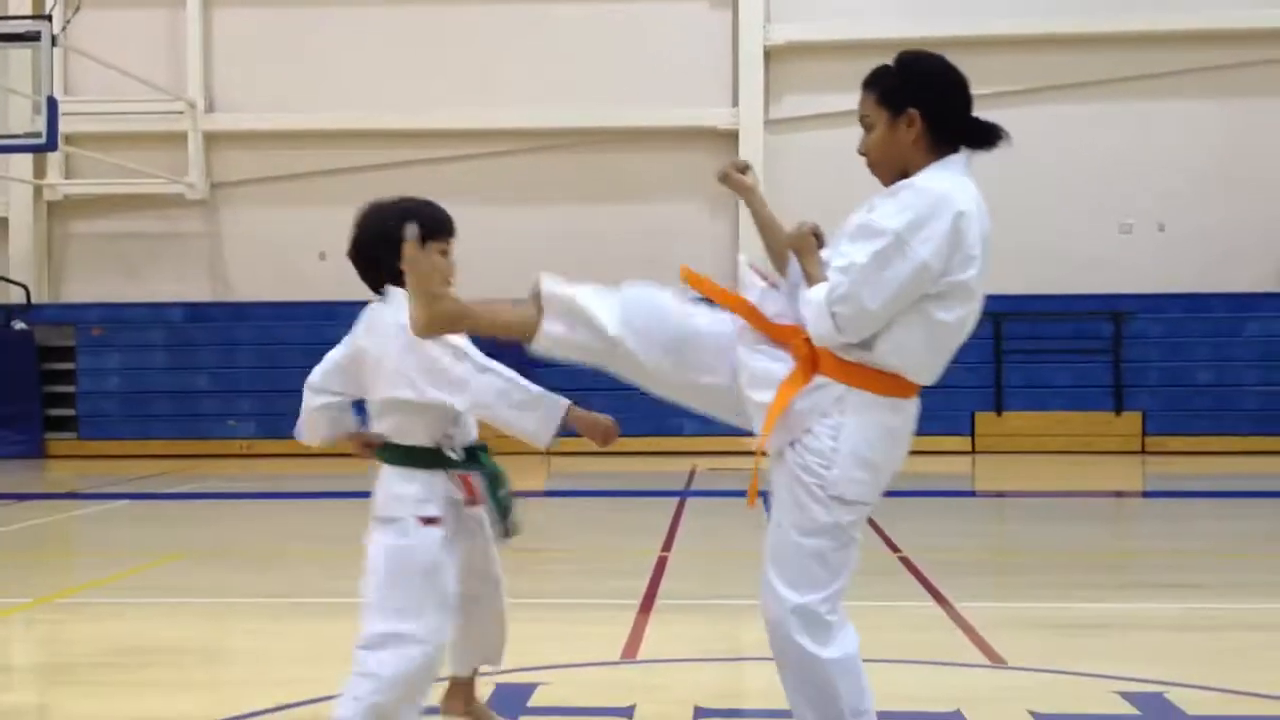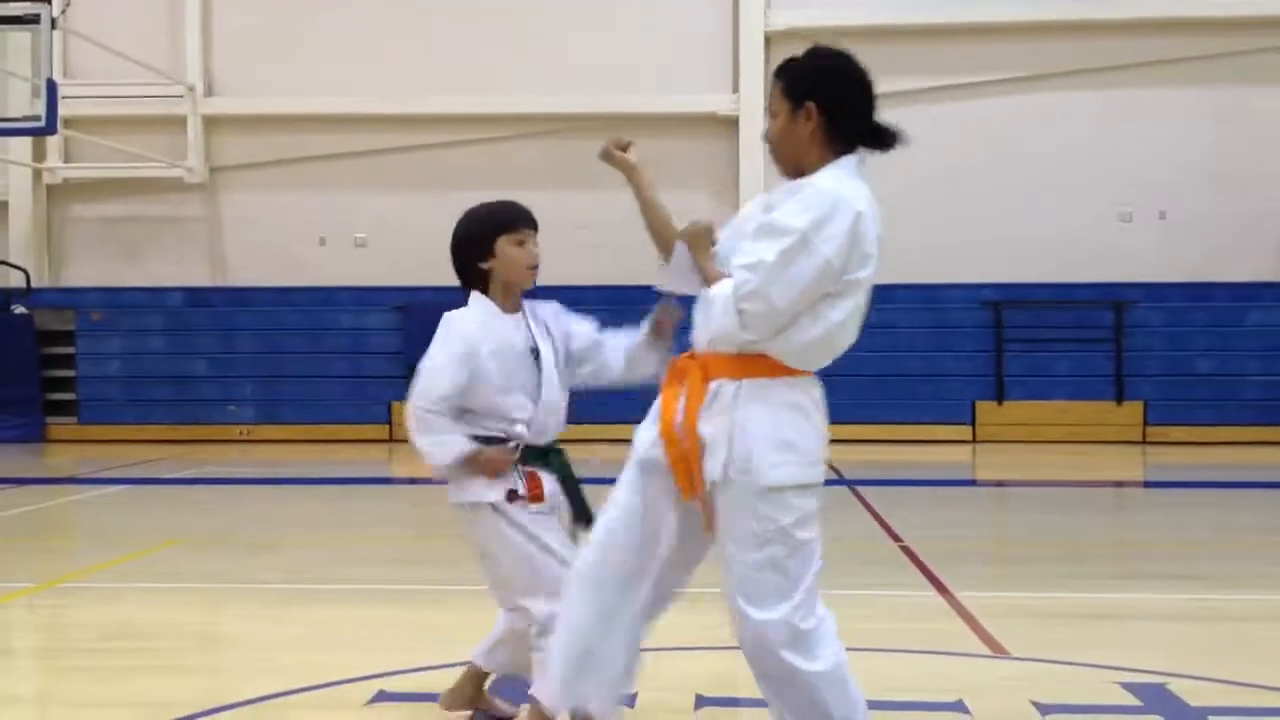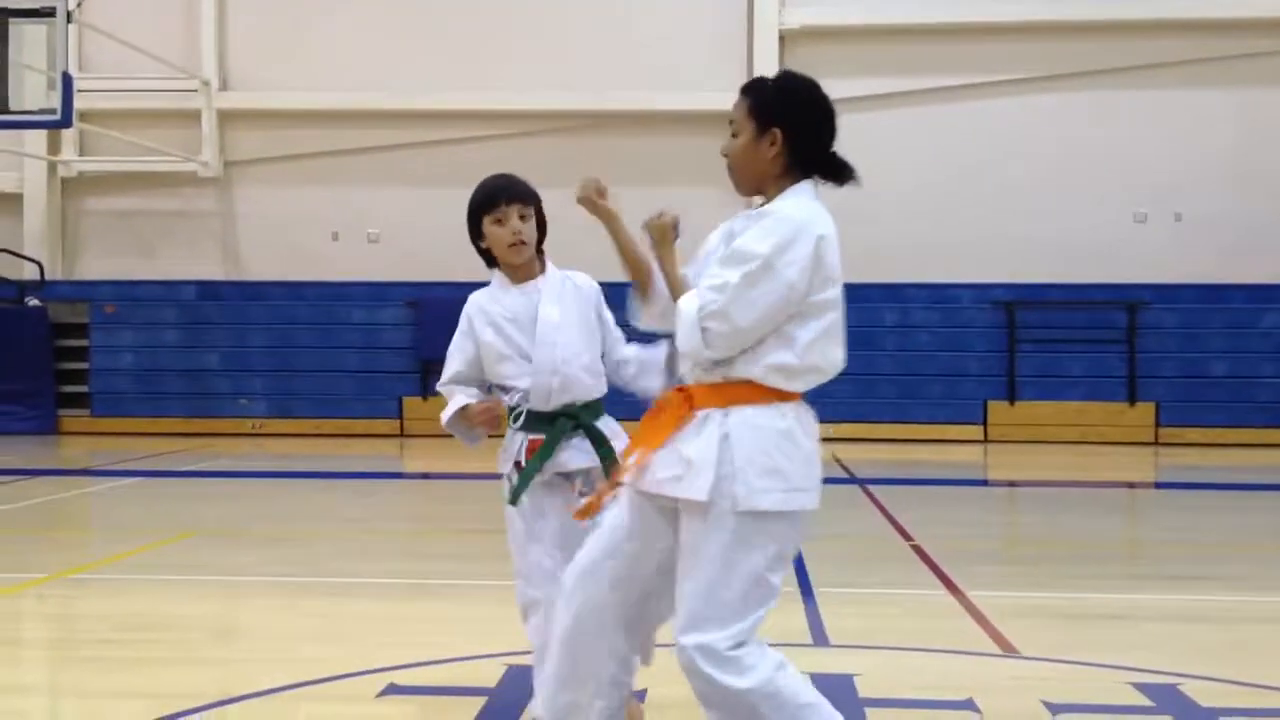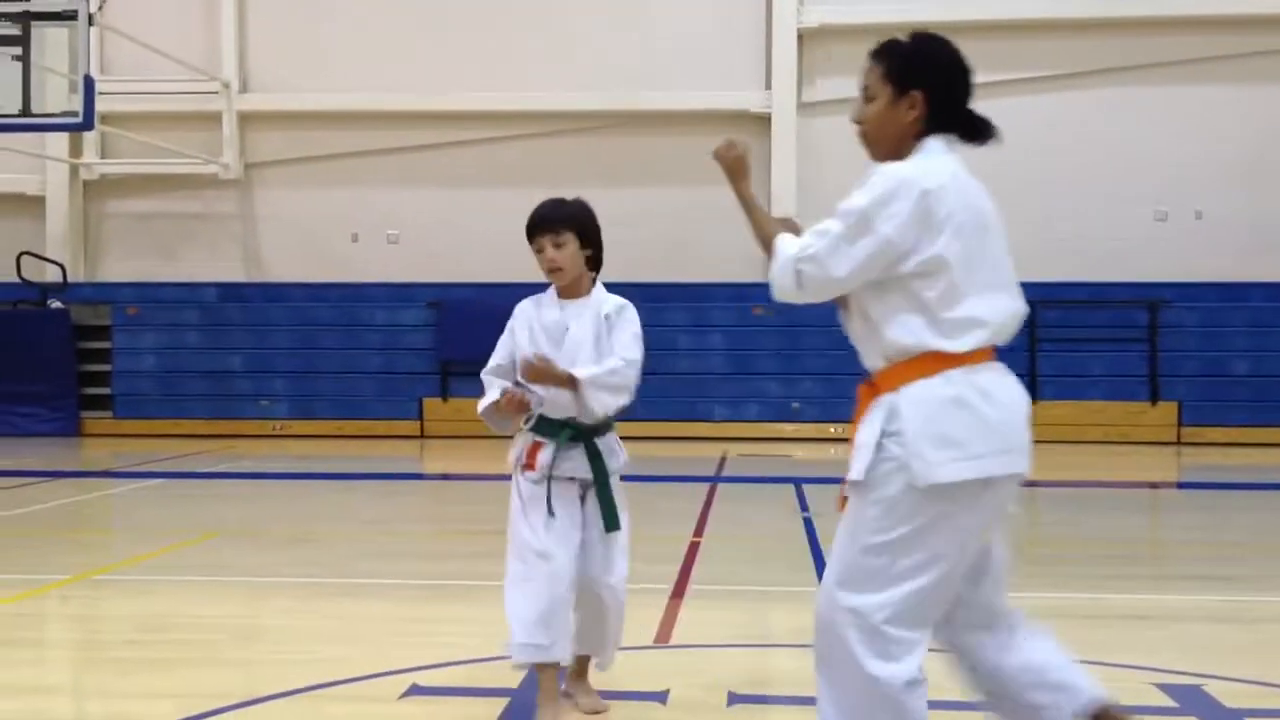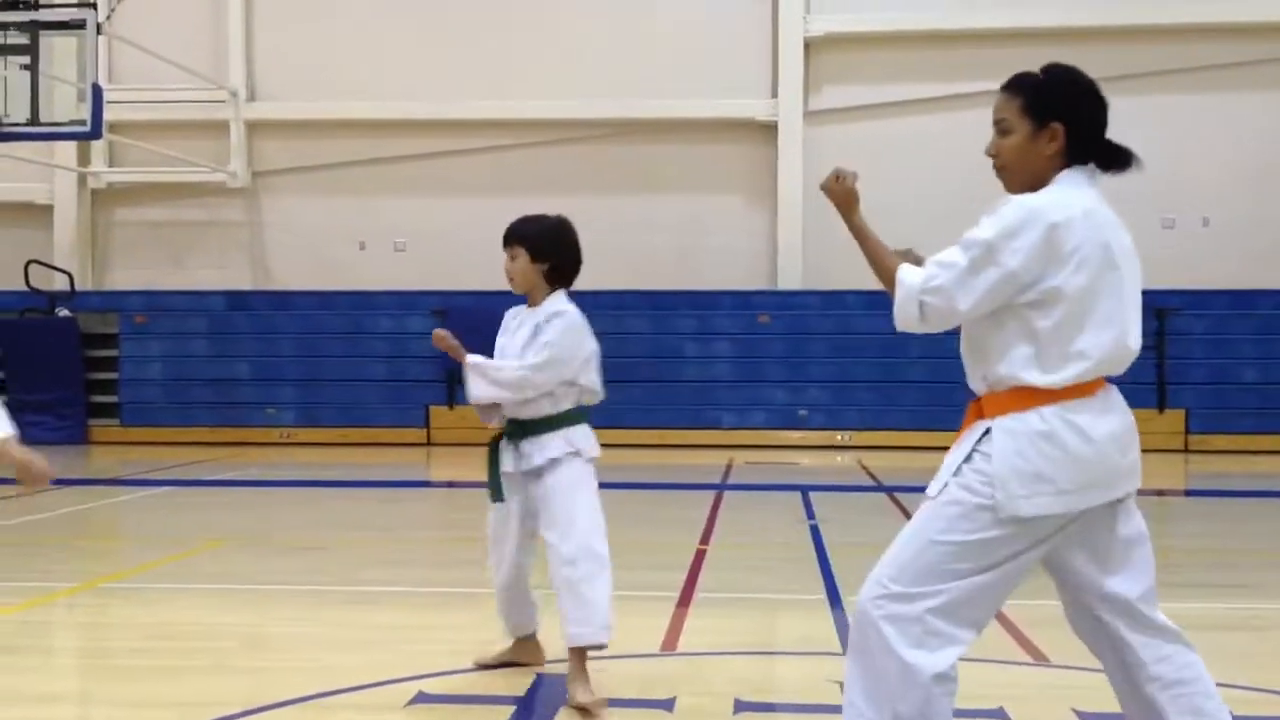
dt=0.4s
person 1, frame 1
left shoulder: (941, 205)
right shoulder: (918, 201)
left elbow: (839, 319)
right elbow: (810, 296)
left wrist: (806, 257)
right wrist: (756, 202)
left hip: (843, 420)
right hip: (801, 378)
left knee: (803, 610)
right knee: (637, 313)
right ankle: (454, 315)
person 1, frame 2
left shoulder: (835, 205)
right shoulder: (795, 200)
left elbow: (740, 313)
right elbow: (683, 259)
left wrist: (705, 258)
right wrist: (635, 178)
left hip: (763, 425)
right hip: (706, 409)
left knee: (777, 618)
right knee: (609, 570)
person 1, frame 3
left shoulder: (794, 230)
right shoulder: (770, 224)
left elbow: (707, 334)
right elbow: (661, 307)
left wrist: (665, 253)
right wrist: (611, 224)
left hip: (751, 454)
right hip: (706, 444)
left knee: (715, 646)
right knee: (597, 592)
person 1, frame 4
left shoulder: (907, 185)
right shoulder: (953, 184)
left elbow: (804, 275)
left wrist: (742, 189)
right wrist: (805, 243)
left hip: (935, 421)
right hip: (977, 409)
left knee: (864, 614)
right knee: (969, 609)
person 1, frame 5
left shoulder: (1035, 217)
right shoulder: (1097, 219)
left elbow: (925, 303)
left wrist: (854, 217)
right wrist: (928, 273)
left hip: (1029, 449)
right hip: (1089, 438)
left knee: (897, 610)
right knee: (1127, 620)
person 2, frame 1
left shoulder: (375, 325)
right shoulder: (418, 323)
left elbow: (323, 388)
right elbow: (485, 385)
left wrist: (349, 432)
right wrist: (572, 415)
left hip: (444, 489)
right hip: (424, 495)
left knee: (479, 591)
right knee: (409, 637)
person 2, frame 2
left shoulder: (546, 319)
right shoulder: (462, 328)
left elbow: (604, 354)
right elbow: (427, 409)
left wrist: (653, 336)
right wrist: (466, 455)
left hip: (533, 482)
right hip: (497, 485)
left knee: (536, 602)
right knee: (564, 597)
person 2, frame 3
left shoulder: (580, 290)
right shoulder: (480, 309)
left elbow: (619, 358)
right elbow: (458, 384)
left wrist: (670, 362)
right wrist: (471, 413)
left hip: (597, 445)
right hip: (533, 456)
right knee: (550, 583)
person 2, frame 4
left shoulder: (618, 313)
right shoulder: (527, 313)
left elbow: (621, 377)
right elbow: (497, 375)
left wrist: (563, 378)
right wrist: (503, 403)
left hip: (597, 457)
right hip: (539, 458)
left knee: (603, 577)
right knee: (541, 568)
left ankle: (578, 674)
person 2, frame 5
left shoulder: (566, 321)
right shoulder: (516, 318)
left elbow: (524, 378)
left wrist: (462, 356)
right wrist: (493, 403)
left hip: (560, 451)
right hip: (521, 450)
left knee: (577, 556)
right knee: (507, 559)
left ankle: (580, 677)
right ankle: (525, 642)
